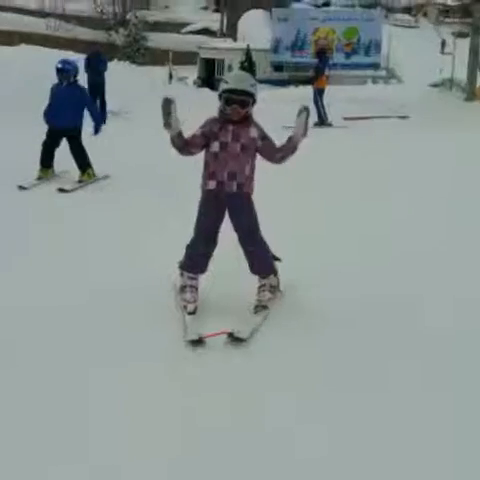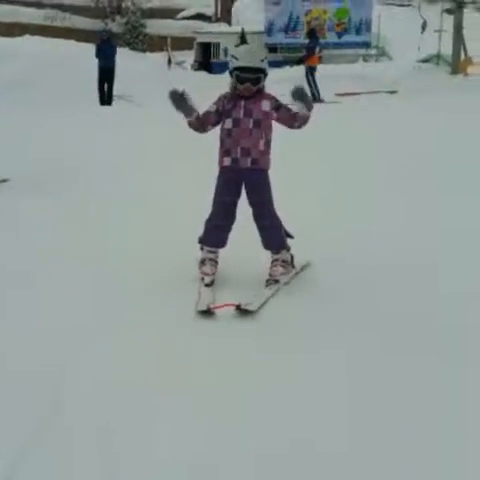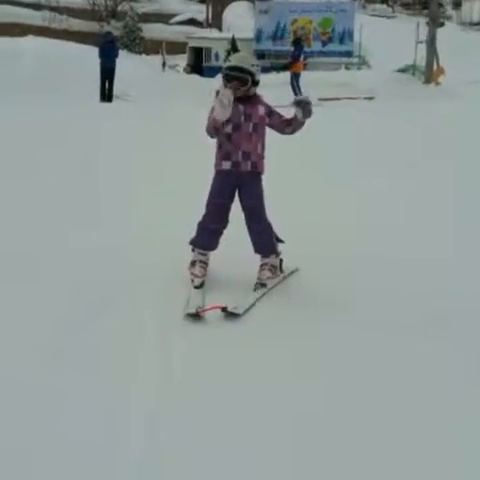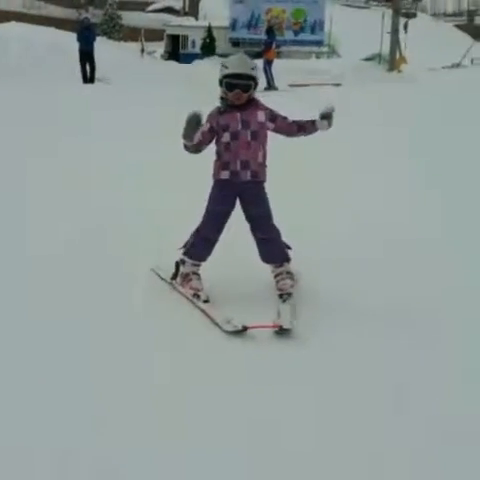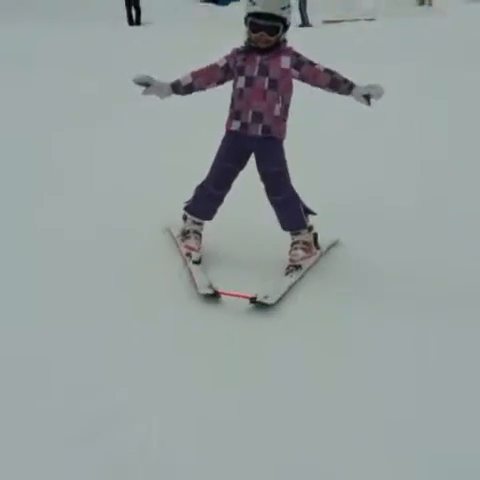
dt=1s
person 1, frame 1
left shoulder: (254, 130)
right shoulder: (212, 126)
left elbow: (277, 156)
right elbow: (187, 148)
left wrist: (297, 137)
right wrist: (174, 129)
left hip: (241, 193)
right hip: (213, 191)
left knee: (251, 238)
right knee: (203, 238)
left ankle: (268, 280)
right ankle: (188, 280)
person 1, frame 2
left shoulder: (268, 102)
right shoulder: (225, 102)
left elbow: (294, 121)
right elbow: (203, 125)
left wrist: (304, 108)
right wrist: (189, 112)
left hip: (257, 168)
right hip: (229, 167)
left knee: (265, 213)
right knee: (221, 213)
left ankle: (281, 256)
right ankle: (209, 254)
person 1, frame 3
left shoulder: (261, 107)
right shoulder: (220, 106)
left elbow: (286, 127)
right elbow: (212, 132)
left wrist: (300, 116)
right wrist: (219, 115)
left hip: (252, 171)
right hip: (225, 170)
left knee: (257, 217)
right knee: (214, 215)
left ankle: (270, 259)
right ankle: (200, 257)
person 1, frame 4
left shoulder: (262, 112)
right shoulder: (217, 115)
left elbow: (289, 127)
right elbow: (196, 147)
left wrist: (318, 123)
right wrist: (191, 135)
left hip: (254, 181)
right hip: (224, 180)
left knee: (264, 227)
right knee: (210, 226)
left ankle: (282, 268)
right ankle: (187, 268)
person 1, frame 5
left shoulder: (289, 58)
right shoulder: (238, 56)
left elbow: (320, 74)
right elbow: (208, 75)
left wrist: (354, 90)
right wrist: (169, 87)
left hip: (270, 135)
right hip: (237, 132)
left knee: (279, 187)
right knee: (216, 181)
left ankle: (303, 236)
right ankle: (192, 226)
